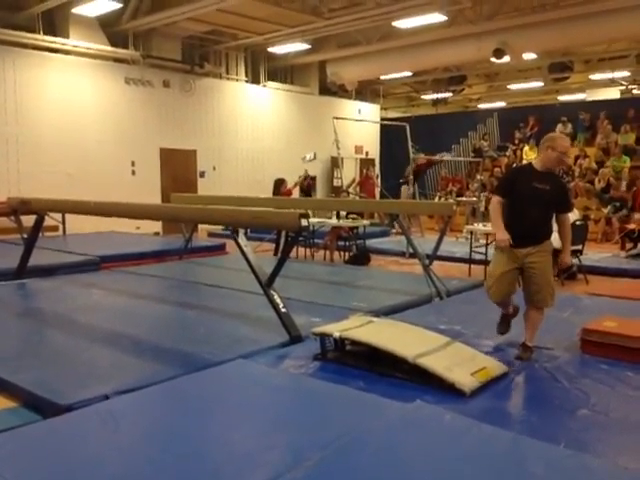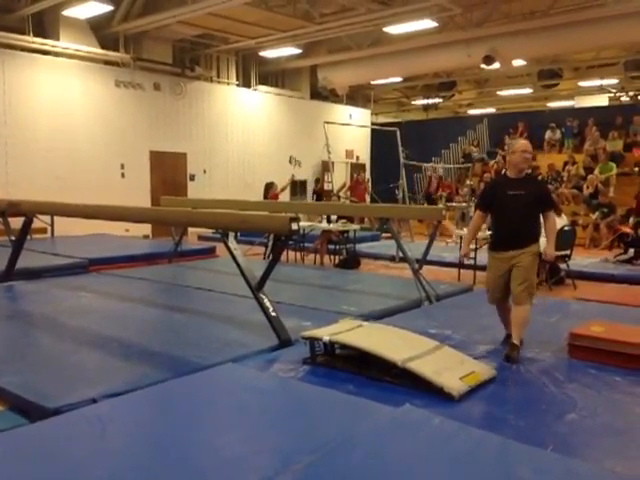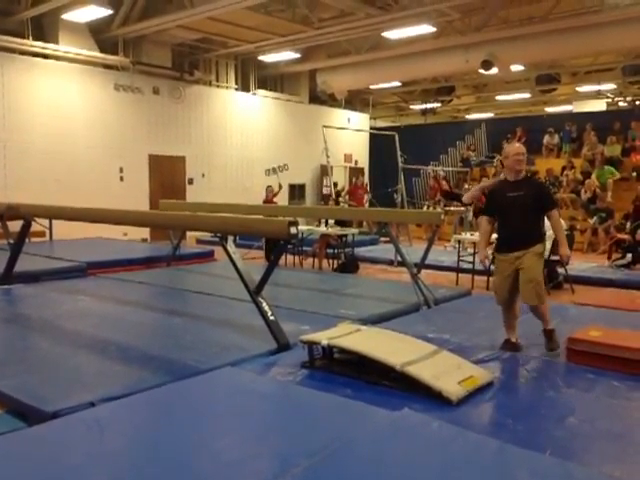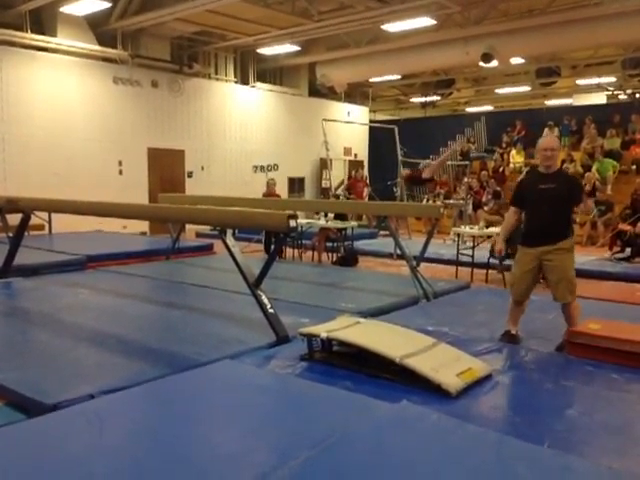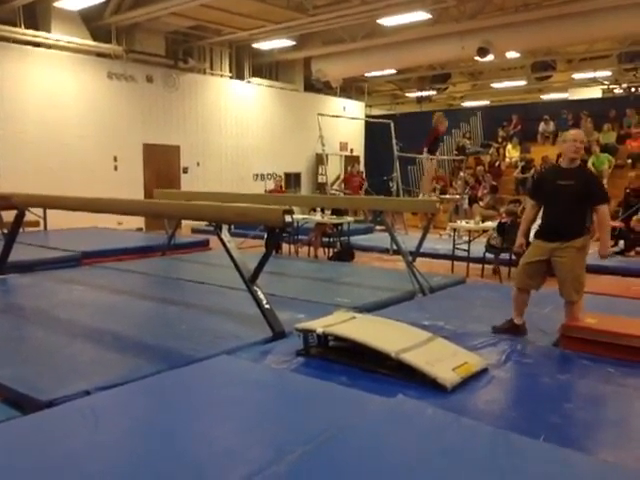
dt=0.5s
person 1, frame 1
left shoulder: (558, 186)
right shoulder: (516, 174)
left elbow: (563, 219)
right elbow: (496, 203)
left wrist: (566, 251)
right wrist: (499, 230)
left hip: (540, 248)
right hip: (509, 245)
left knee: (537, 299)
right knee: (498, 292)
left ankle: (527, 343)
right ankle: (508, 311)
person 1, frame 2
left shoulder: (538, 186)
right shoulder: (494, 186)
left elbow: (549, 216)
right elbow: (480, 216)
left wrist: (550, 245)
right wrist: (467, 243)
left hip: (526, 250)
right hip: (498, 250)
left knee: (521, 297)
right knee: (498, 297)
left ankle: (515, 344)
right ankle: (509, 333)
person 1, frame 3
left shoulder: (537, 187)
right shoulder: (496, 191)
left elbow: (553, 216)
right elbow: (487, 221)
left wrist: (563, 244)
right wrist: (482, 248)
left hip: (531, 249)
right hip: (504, 252)
left knee: (533, 296)
right knee: (505, 298)
left ankle: (548, 329)
right ankle: (511, 337)
person 1, frame 4
left shoulder: (569, 181)
right shoulder: (526, 182)
left elbow: (580, 206)
right elbow: (514, 213)
right wrist: (501, 239)
left hip: (559, 246)
right hip: (528, 246)
left knee: (566, 294)
right knee: (518, 291)
right ankle: (511, 330)
person 1, frame 5
left shoulder: (589, 179)
right shoulder: (545, 176)
left elbow: (602, 211)
right elbow: (533, 206)
left wrist: (604, 242)
right wrist: (521, 234)
left hip: (573, 243)
right hip: (543, 240)
left knee: (572, 291)
right knee: (522, 280)
right ankle: (517, 322)
